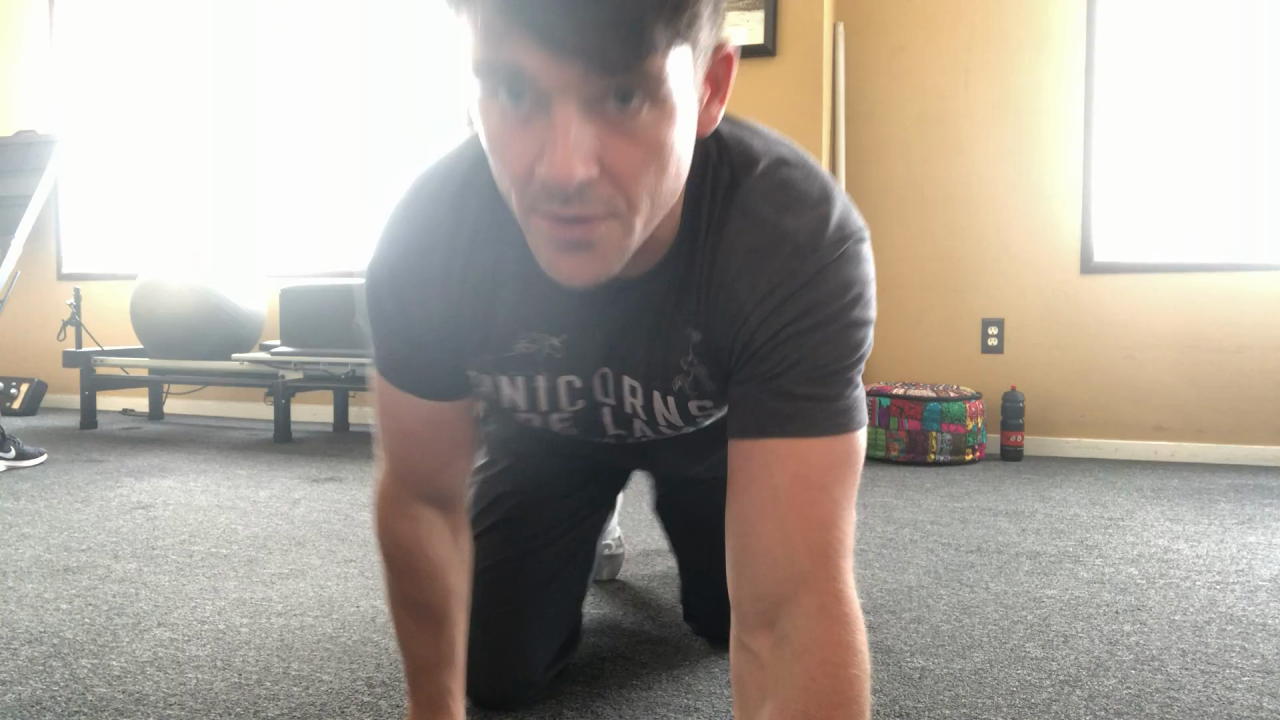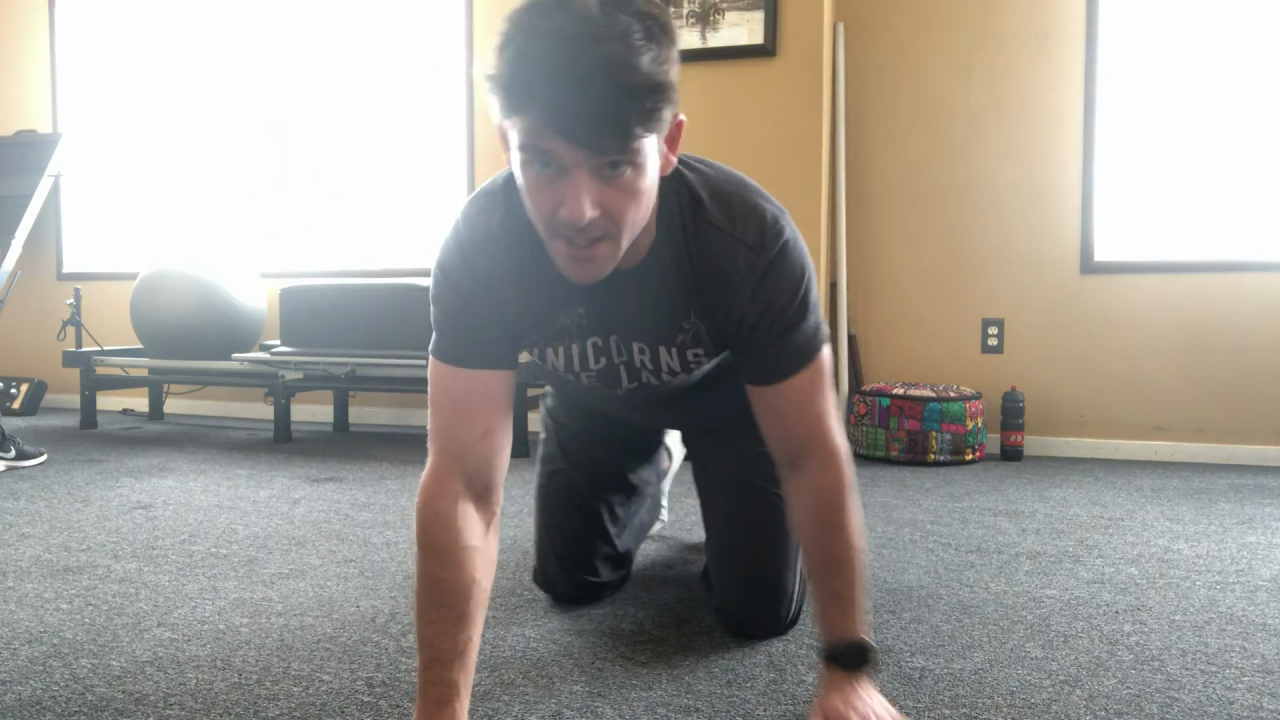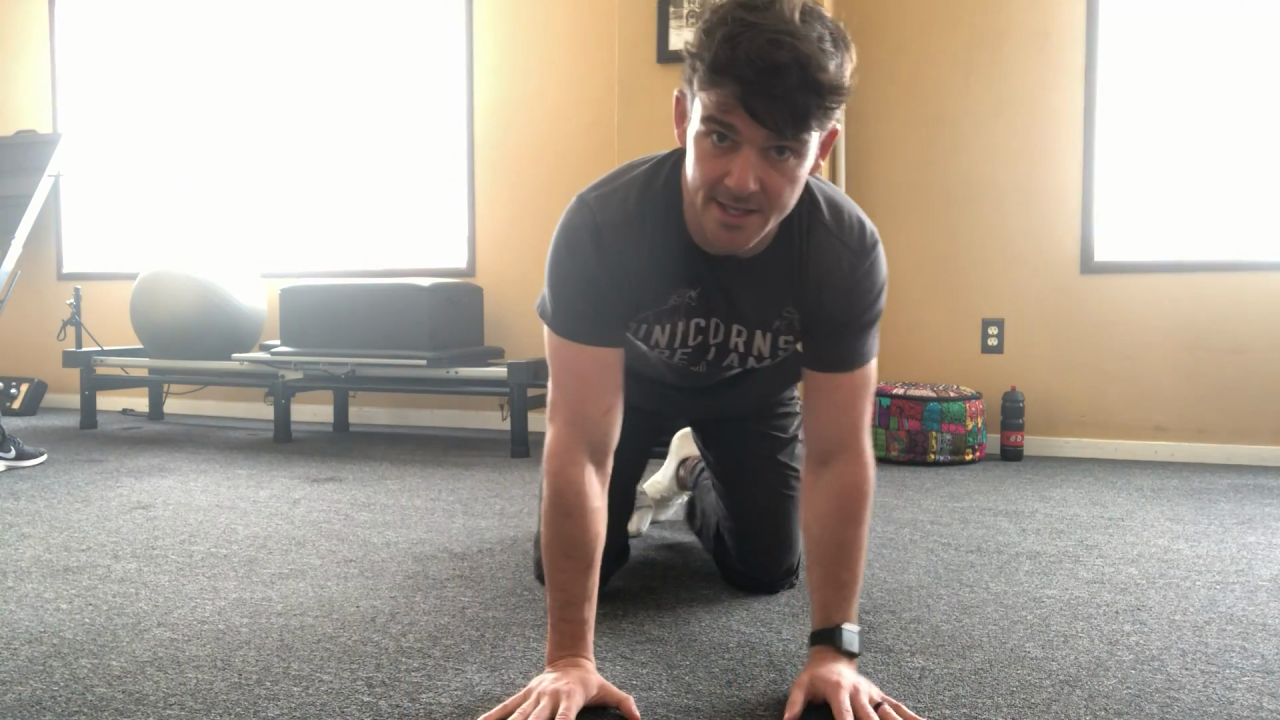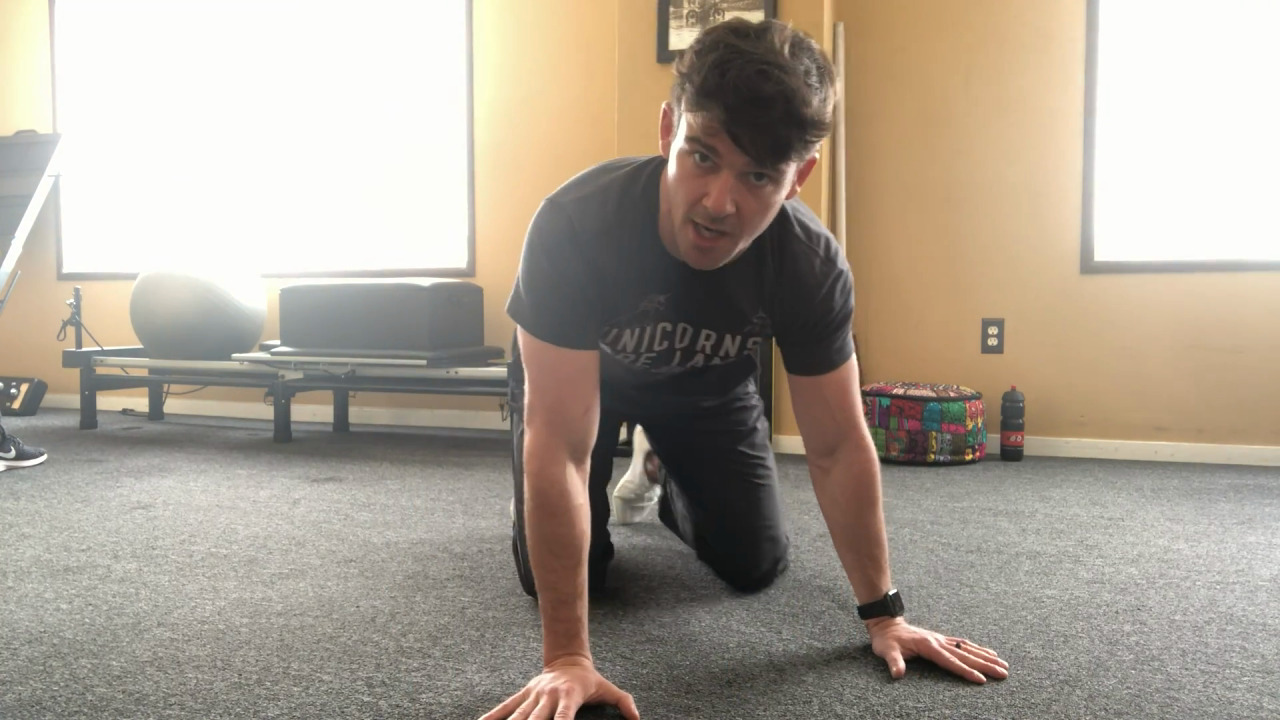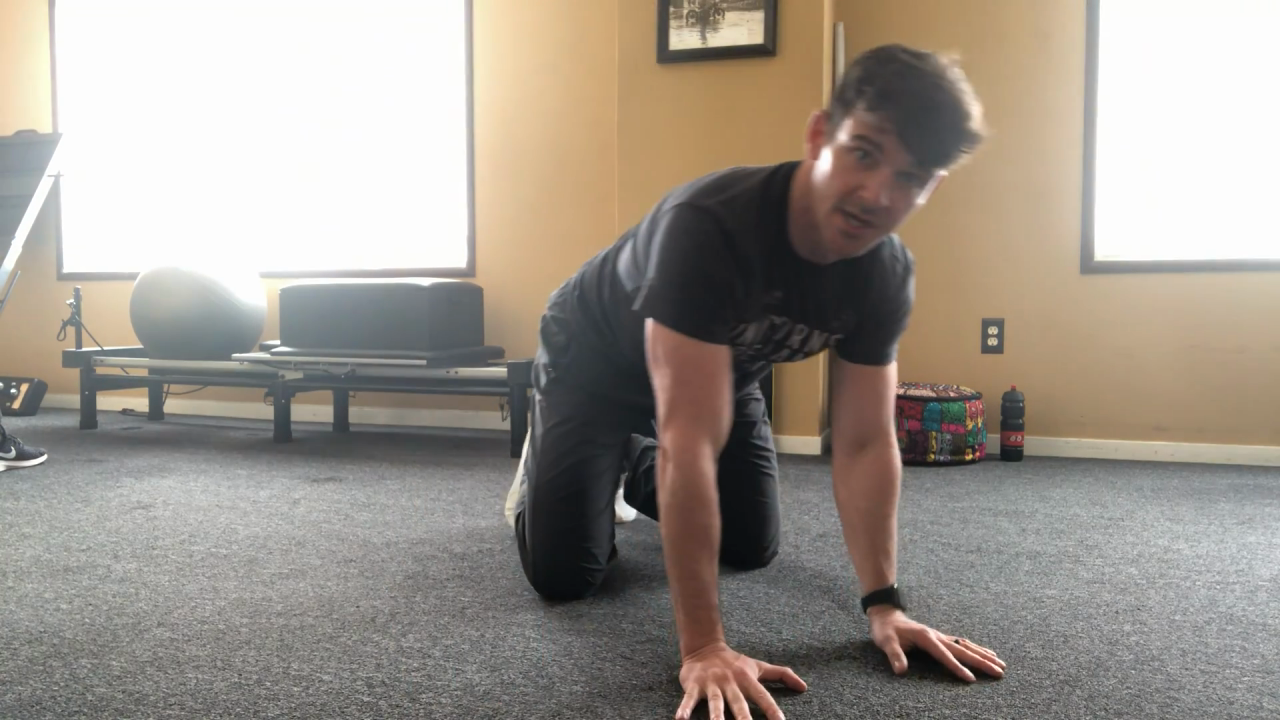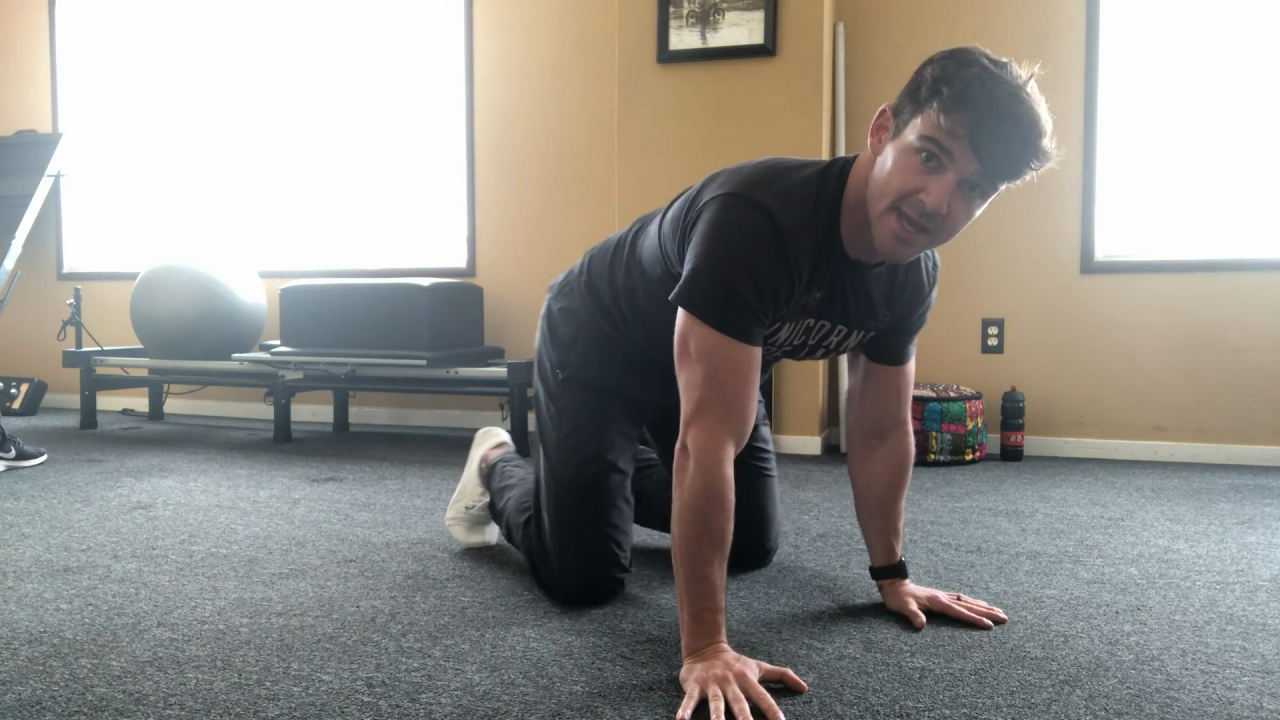
dt=0.7s
person 1, frame 1
left shoulder: (804, 238)
right shoulder: (427, 236)
left elbow: (792, 611)
right elbow: (422, 496)
left hip: (716, 429)
right hip: (542, 433)
left knee: (732, 620)
left ankle: (702, 519)
right ankle: (572, 538)
person 1, frame 2
left shoulder: (750, 240)
right shoulder: (479, 247)
left elbow: (814, 458)
right elbow: (461, 487)
left hip: (729, 390)
right hip: (593, 399)
left knee: (758, 612)
right knee: (570, 582)
left ankle: (734, 506)
right ankle: (647, 478)
person 1, frame 3
left shoulder: (846, 249)
right shoulder: (602, 223)
left elbow: (837, 455)
right elbow: (580, 447)
left wrist: (833, 647)
right wrist: (569, 659)
left hip: (752, 386)
right hip: (630, 375)
left knee: (766, 572)
right knee: (575, 567)
left ankle: (693, 478)
right ankle: (641, 489)
person 1, frame 4
left shoulder: (809, 262)
right shoulder: (576, 224)
left elbow: (837, 446)
right elbow: (561, 445)
left wrist: (881, 612)
right wrist: (566, 658)
left hip: (704, 382)
right hip: (580, 371)
left knee: (754, 566)
right knee: (552, 574)
left ankle: (666, 477)
person 1, frame 5
left shoulder: (885, 274)
right shoulder: (709, 223)
left elbow: (864, 444)
right elbow: (689, 442)
left wrist: (885, 602)
right wrist: (703, 647)
left hip: (718, 371)
right hip: (593, 358)
left knee: (753, 549)
right knee: (563, 573)
left ankle: (636, 471)
right ankle: (537, 465)
person 1, frame 6
left shoulder: (912, 274)
right shoulder: (757, 219)
left elbow: (880, 434)
right elbow: (710, 442)
left wrist: (891, 575)
right wrist: (706, 649)
left hip: (719, 358)
right hip: (596, 346)
left knee: (753, 548)
right knee: (586, 577)
left ankle: (628, 473)
right ankle: (498, 469)
